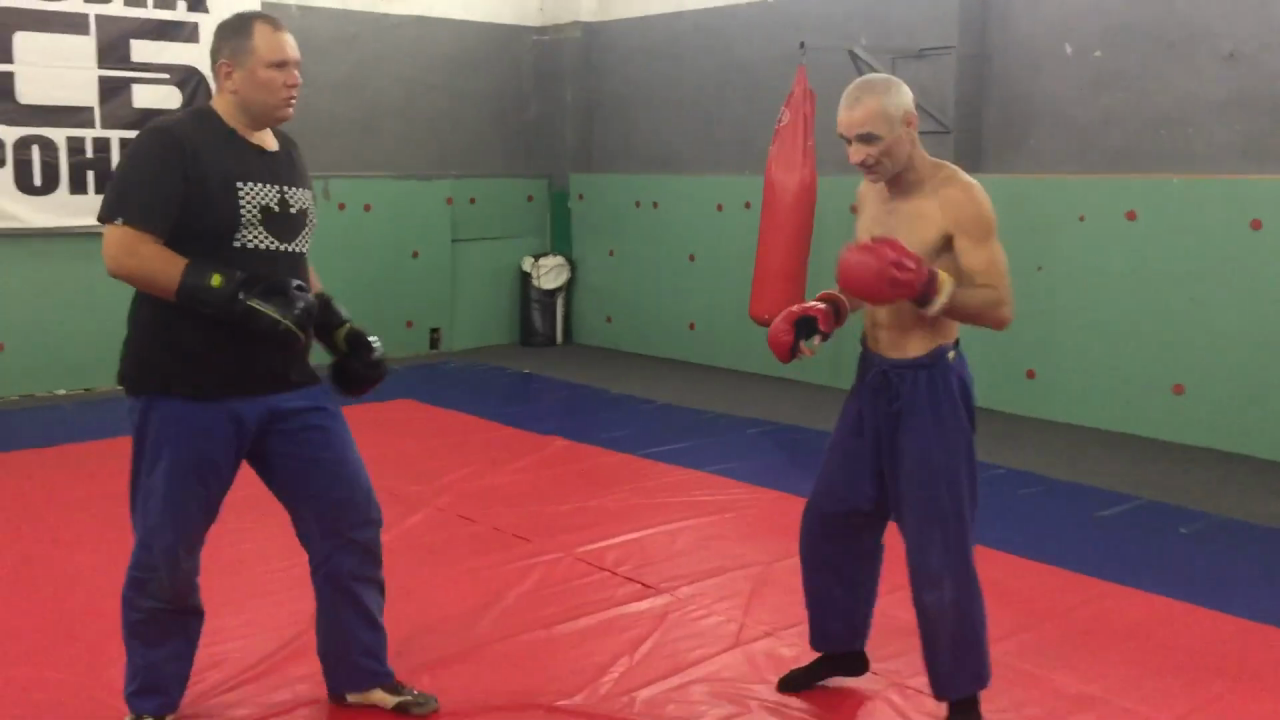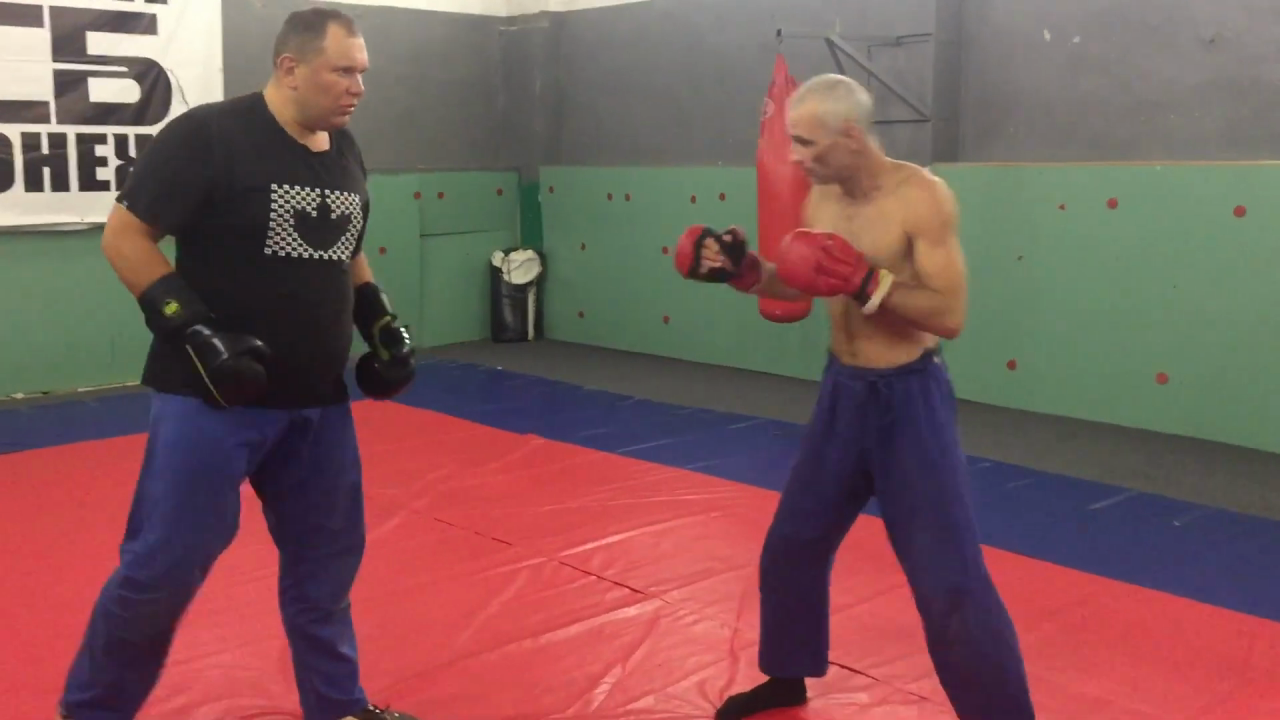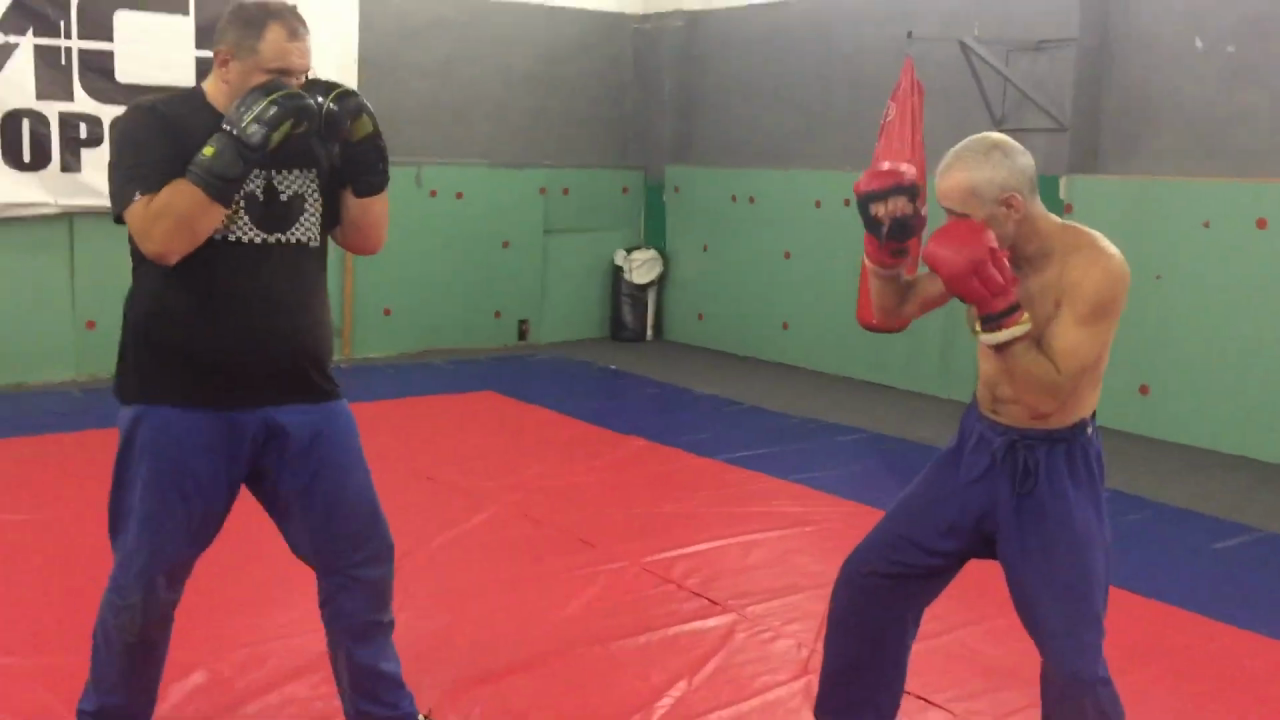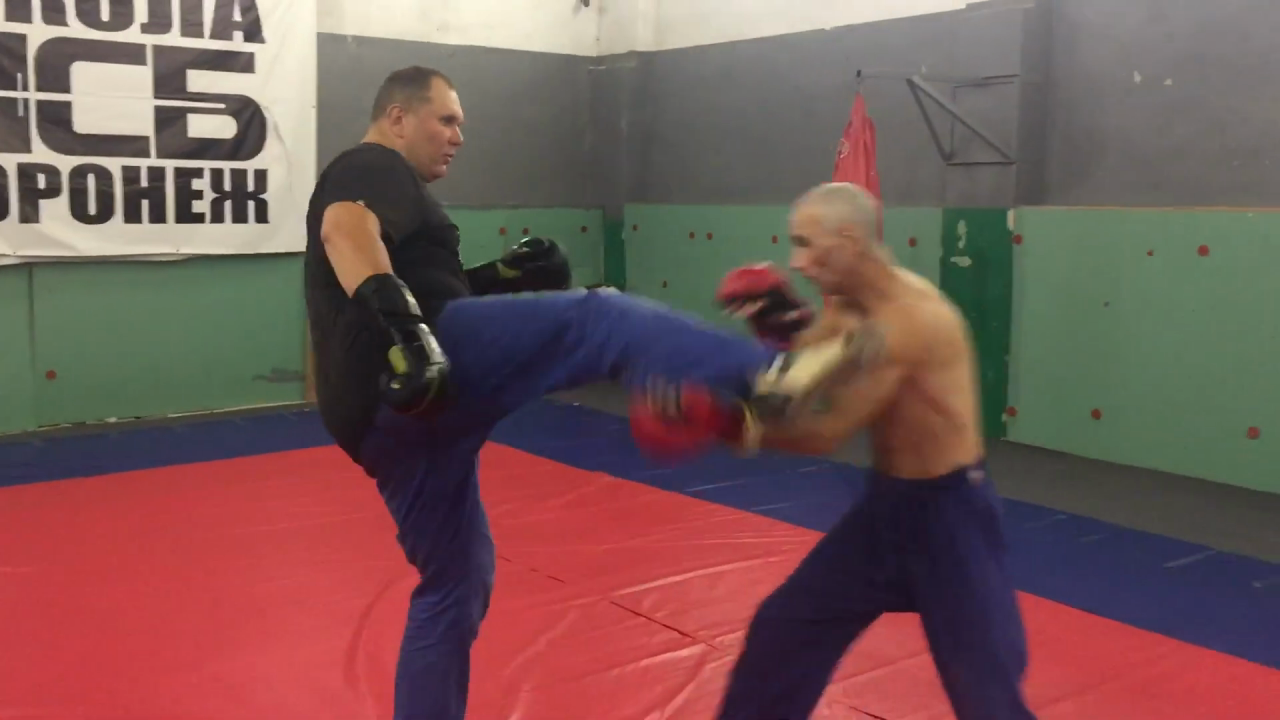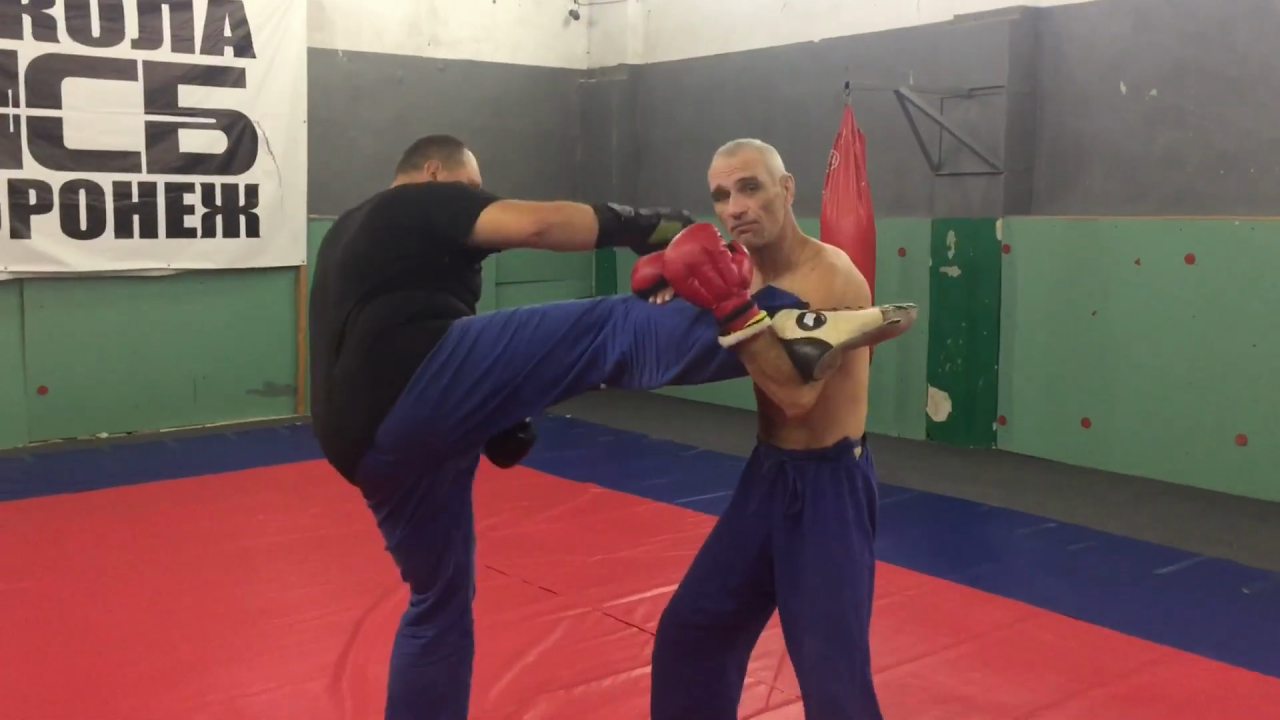
dt=1s
person 1, frame 1
left shoulder: (287, 154)
right shoulder: (171, 143)
right elbow: (123, 253)
left wrist: (335, 325)
right wrist: (236, 297)
left hip: (288, 385)
right hip: (187, 391)
left knee: (350, 521)
right knee: (165, 553)
person 1, frame 2
left shoulder: (345, 153)
right shoulder: (208, 136)
right elbow: (124, 237)
left wrist: (380, 321)
right wrist: (194, 330)
left hip: (318, 400)
right hip: (212, 395)
left knee: (326, 555)
right knee: (167, 562)
person 1, frame 3
left shoulder: (305, 132)
right shoulder: (152, 126)
left elbow: (367, 238)
right elbow: (160, 238)
left wrist: (363, 149)
right wrist: (237, 145)
left hip: (303, 396)
right hip: (183, 401)
left knee: (358, 556)
right knee: (147, 577)
person 1, frame 4
left shoulder: (379, 180)
right shoulder: (367, 168)
right elbow: (347, 229)
left wrist: (506, 276)
right wrist: (404, 329)
left hip: (378, 415)
right hip: (414, 383)
left knee: (452, 583)
right knee: (603, 322)
right ankle: (765, 377)
person 1, frame 5
left shoulder: (350, 232)
right shoulder: (424, 203)
right elbow: (535, 221)
left wrist: (487, 421)
right wrist: (642, 223)
left hip: (368, 435)
right hip: (420, 383)
left knee: (441, 600)
right knee: (613, 331)
person 2, frame 1
left shoulder: (960, 197)
right shoulder: (869, 194)
left elbow: (998, 309)
left wrist: (926, 286)
right wrist: (825, 309)
left hip: (930, 387)
right hip: (872, 379)
left knee: (938, 554)
right knee: (832, 517)
right ankle: (842, 648)
person 2, frame 2
left shoulder: (922, 197)
right shoulder: (821, 199)
left elbow: (949, 316)
right elbow: (798, 283)
left wrist: (863, 282)
right wrist: (743, 268)
left hip: (910, 400)
right hip: (842, 393)
left knee: (948, 575)
right knee: (792, 544)
person 2, frame 3
left shoulder: (1095, 266)
right shoulder: (982, 250)
left elbow: (1046, 399)
right elbow: (893, 306)
left wrist: (998, 308)
right wrist: (885, 241)
left hip: (1054, 469)
right hip: (977, 446)
left knee: (1072, 658)
right knee: (868, 579)
person 2, frame 4
left shoulder: (914, 319)
right shoulder: (845, 306)
left elbow: (829, 431)
right wrist: (777, 328)
left hip: (950, 514)
right hip: (887, 504)
right knee: (783, 628)
person 2, frame 5
left shoulder: (832, 276)
right shoulder: (744, 273)
left elbow: (797, 395)
left wrist: (734, 308)
right wrist: (674, 304)
left hip: (828, 486)
right hip: (767, 476)
right knee: (692, 629)
